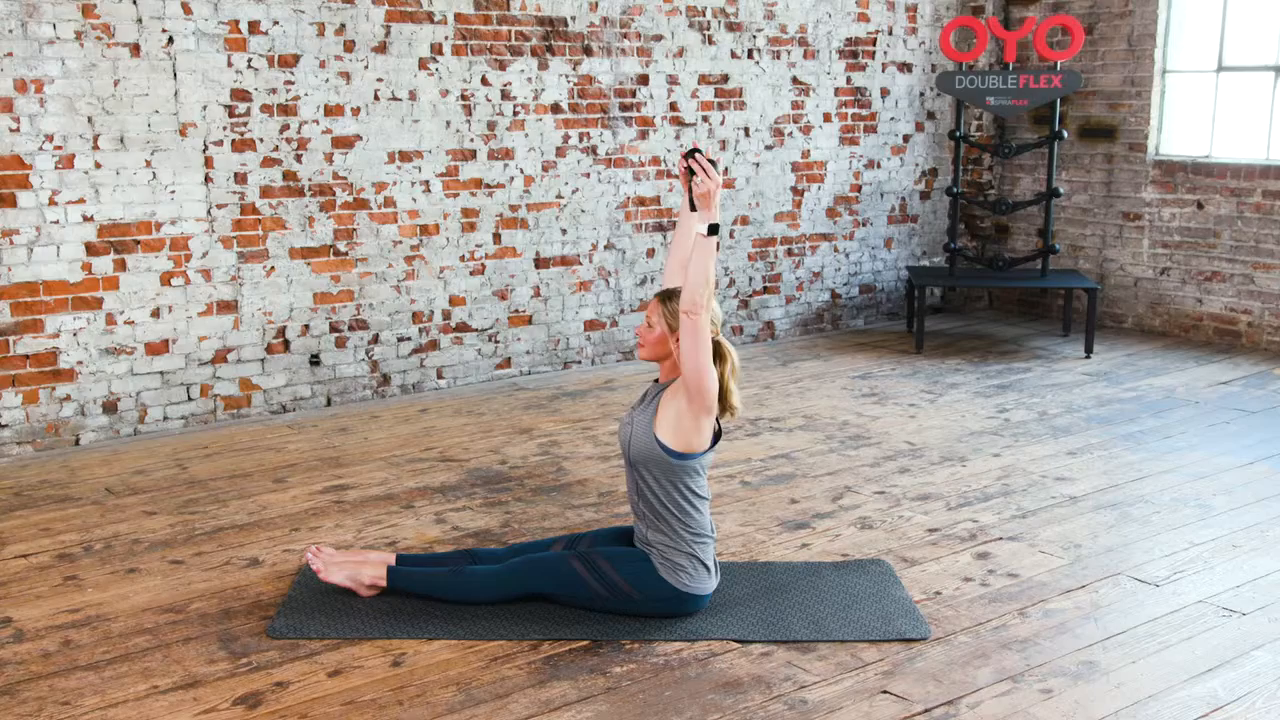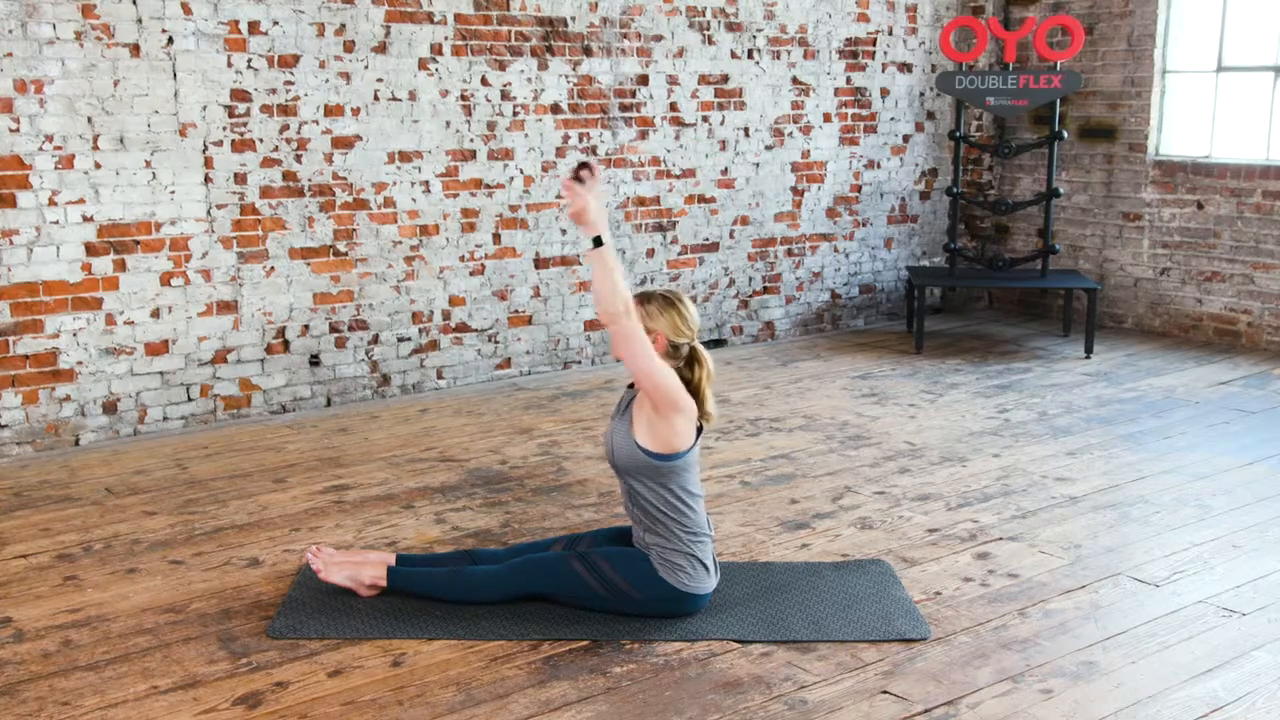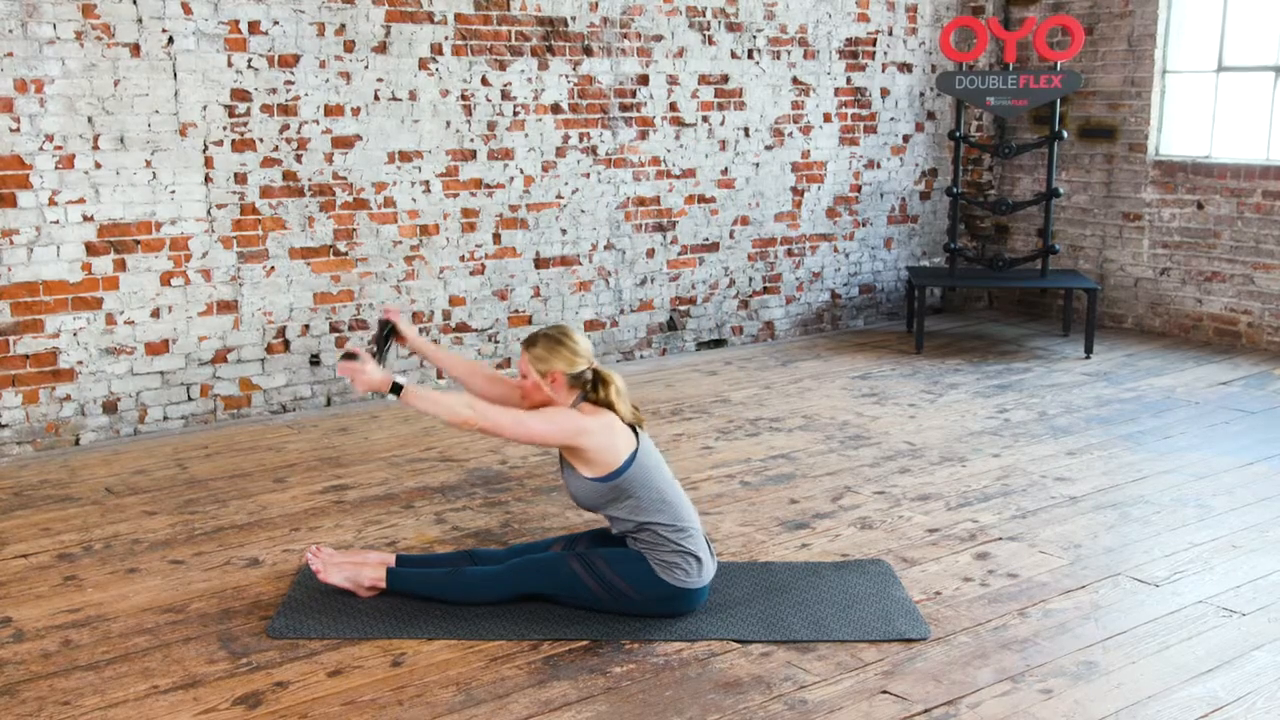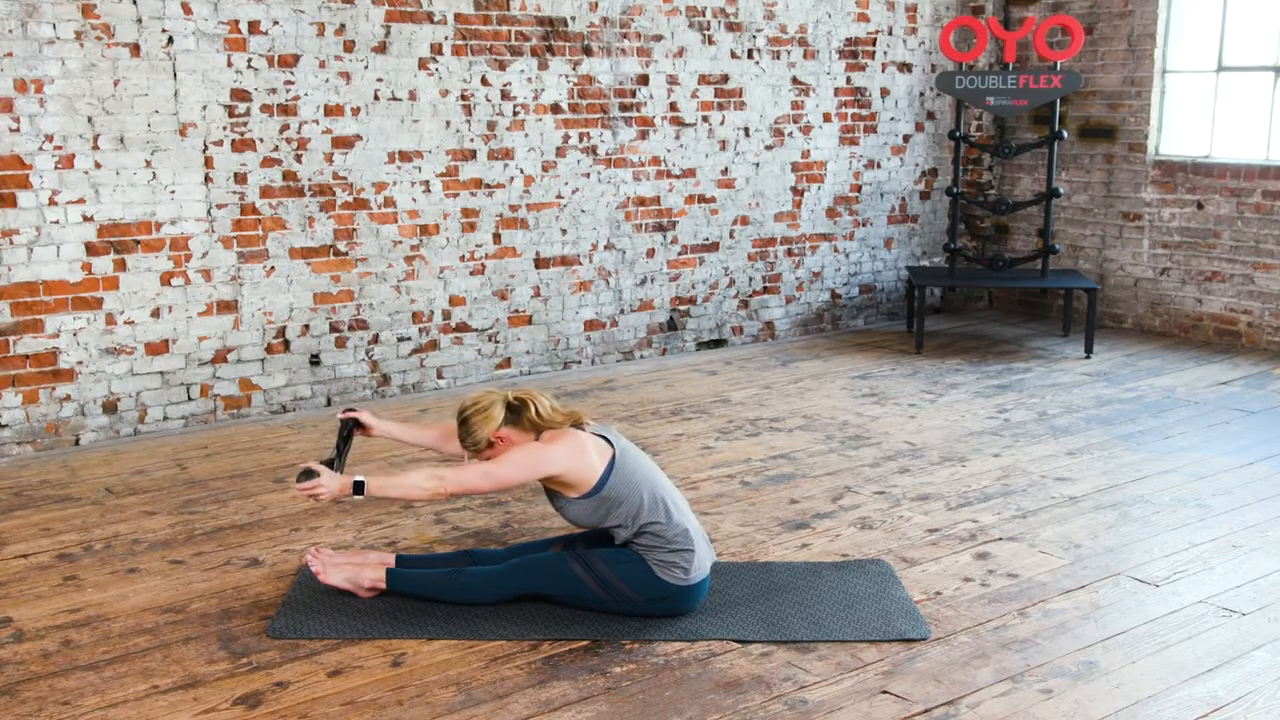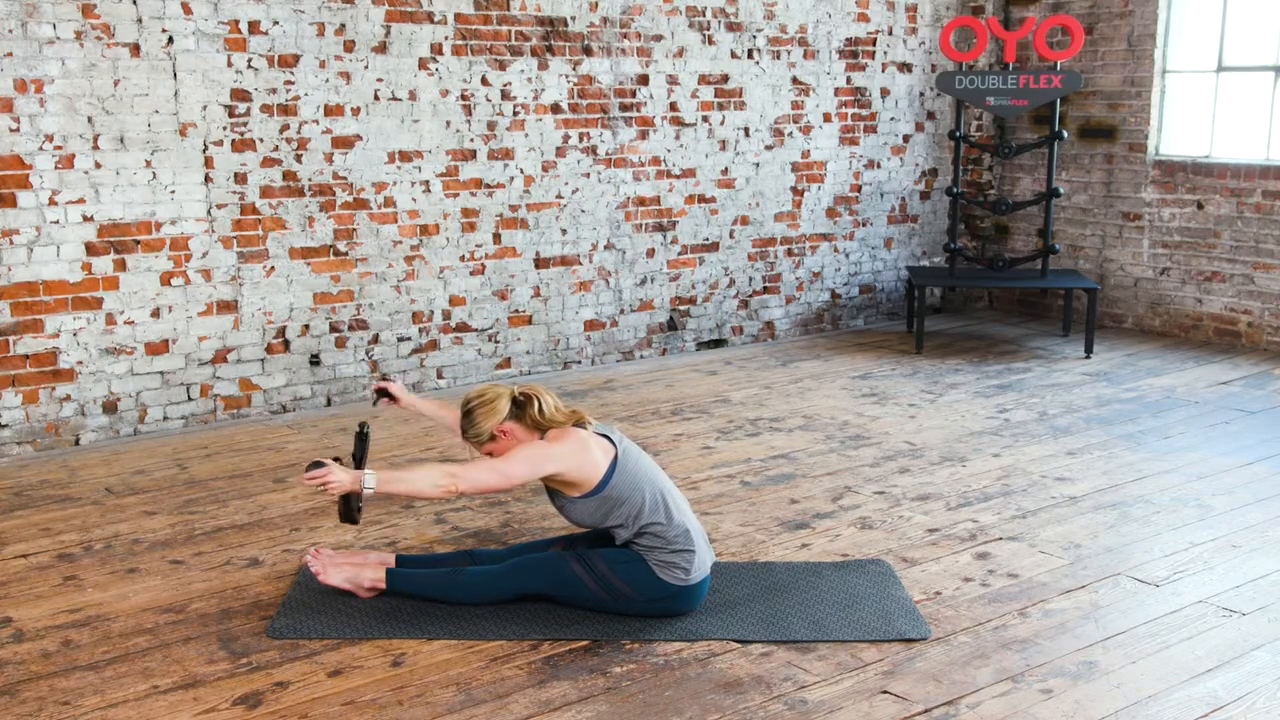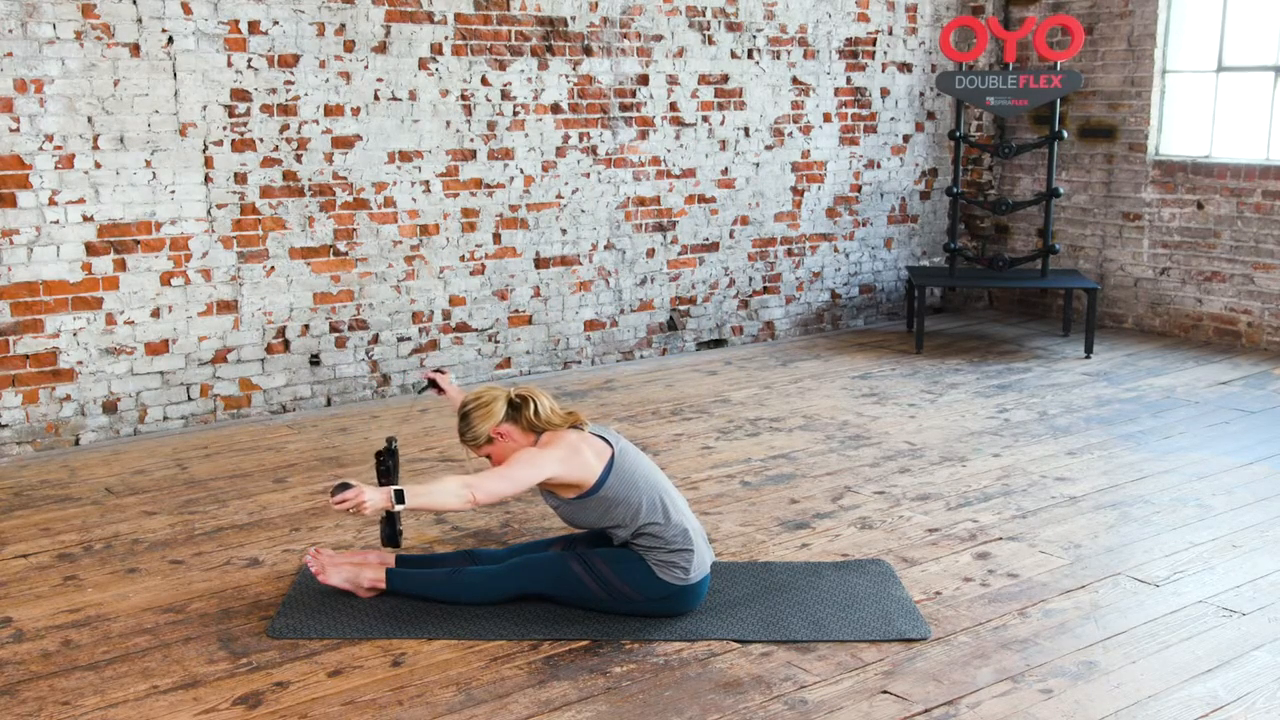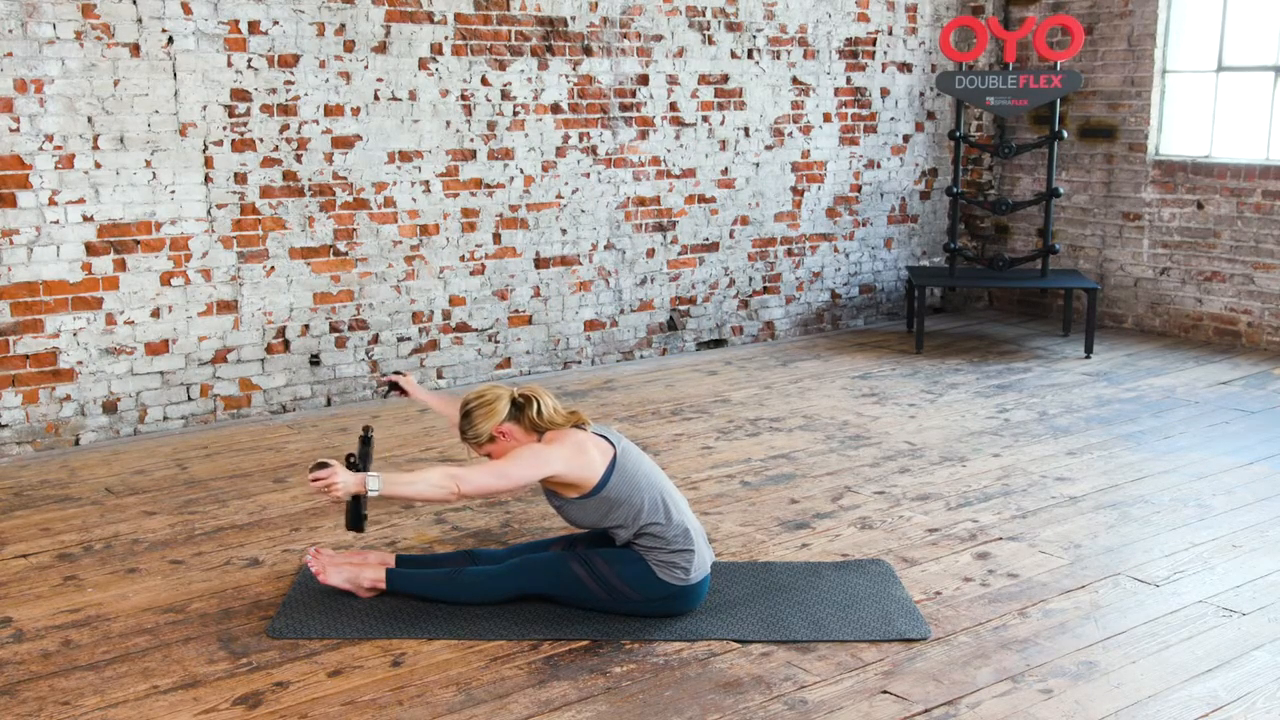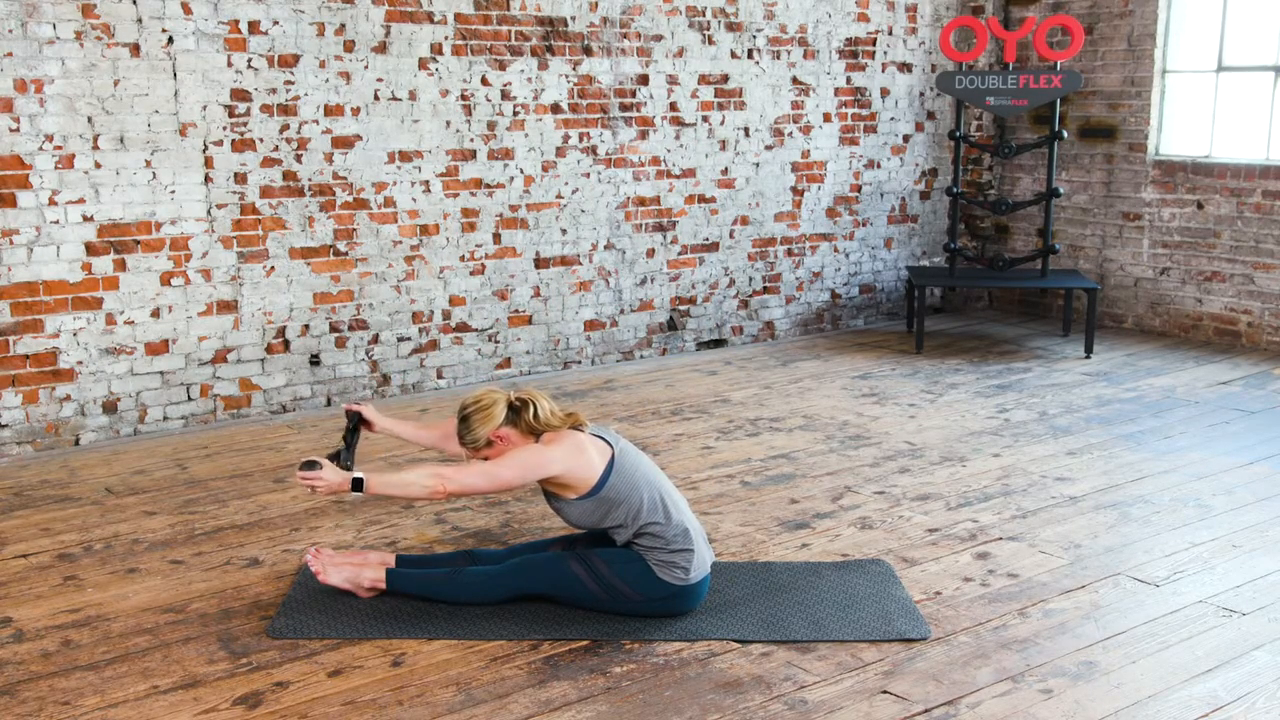
dt=0.7s
person 1, frame 1
left shoulder: (693, 401)
right shoulder: (670, 384)
left elbow: (696, 311)
right elbow: (676, 285)
left wrist: (707, 219)
right wrist: (688, 207)
left hip: (674, 579)
right hip: (654, 546)
left knee: (525, 576)
right knee: (515, 555)
left ankle: (379, 577)
right ankle: (384, 560)
person 1, frame 2
left shoulder: (670, 401)
right shoulder: (649, 388)
left elbow: (618, 317)
right elbow: (620, 308)
left wrist: (593, 230)
right wrist: (594, 222)
left hip: (674, 580)
right hip: (651, 547)
left knee: (527, 576)
right knee: (515, 556)
left ankle: (378, 577)
right ankle: (385, 561)
person 1, frame 3
left shoulder: (582, 425)
right shoulder: (576, 402)
left elbow: (475, 416)
right elbow: (488, 384)
left wrist: (388, 383)
right wrist: (416, 341)
left hip: (671, 579)
right hip: (655, 551)
left knee: (523, 577)
right knee: (510, 558)
left ankle: (377, 577)
right ankle: (384, 562)
person 1, frame 4
left shoulder: (554, 451)
right shoulder: (549, 428)
left elbow: (442, 483)
right elbow: (453, 439)
left wrist: (349, 485)
right wrist: (381, 426)
left hip: (670, 578)
right hip: (652, 549)
left knee: (523, 577)
right knee: (509, 558)
left ankle: (377, 578)
right ankle: (384, 563)
person 1, frame 5
left shoulder: (557, 450)
right shoulder: (557, 429)
left elbow: (452, 481)
right elbow: (468, 422)
left wrist: (359, 479)
right wrist: (411, 401)
left hip: (669, 579)
right hip: (652, 549)
left knee: (523, 576)
right knee: (506, 557)
left ankle: (376, 578)
right ankle: (384, 562)
person 1, frame 6
left shoulder: (554, 454)
right shoulder: (559, 432)
left elbow: (471, 492)
right elbow: (491, 416)
left wrist: (384, 496)
right wrist: (454, 393)
left hip: (670, 578)
right hip: (656, 551)
left knee: (523, 576)
right knee: (506, 557)
left ankle: (376, 579)
right ankle: (386, 561)
person 1, frame 7
left shoulder: (554, 452)
right shoulder: (560, 432)
left elbow: (454, 484)
right elbow: (473, 419)
left wrist: (363, 482)
right wrist: (419, 394)
left hip: (669, 579)
right hip: (654, 550)
left knee: (521, 576)
right knee: (507, 557)
left ankle: (375, 578)
right ankle: (385, 561)
person 1, frame 8
left shoulder: (550, 455)
right shoulder: (554, 432)
left elbow: (442, 482)
right elbow: (456, 438)
left wrist: (350, 482)
right wrist: (385, 424)
left hip: (669, 578)
right hip: (653, 550)
left knee: (520, 576)
right knee: (505, 557)
left ankle: (375, 579)
right ankle: (382, 562)
